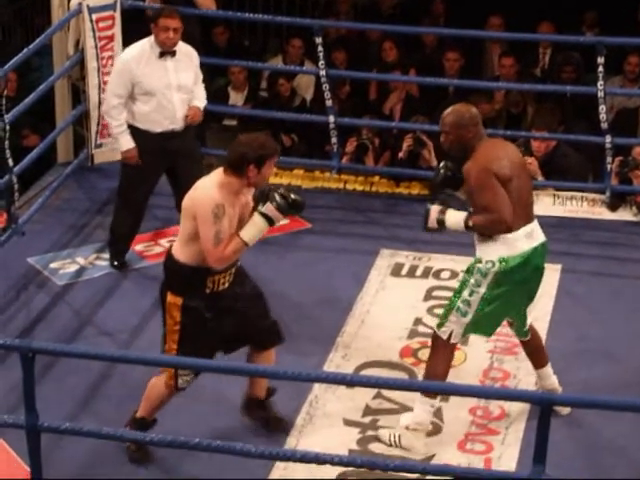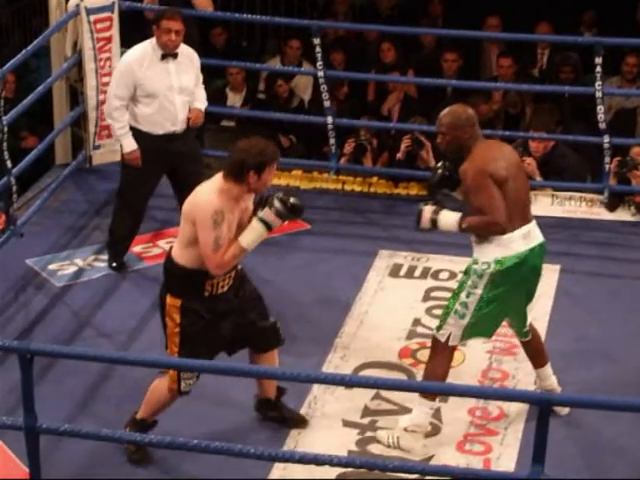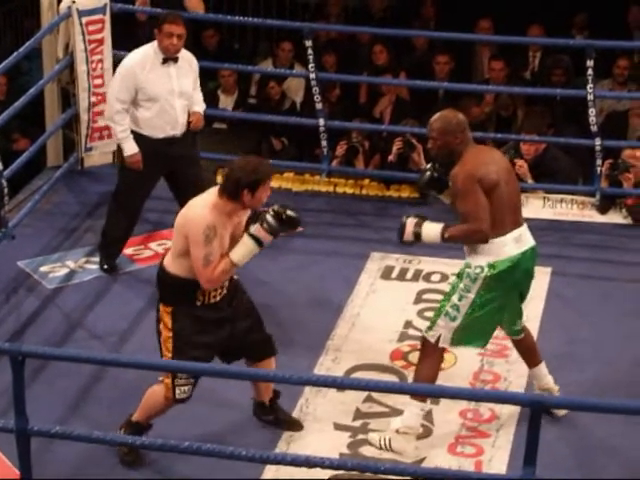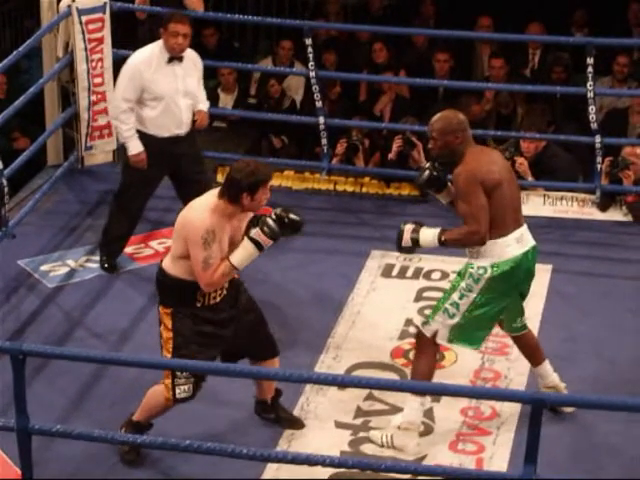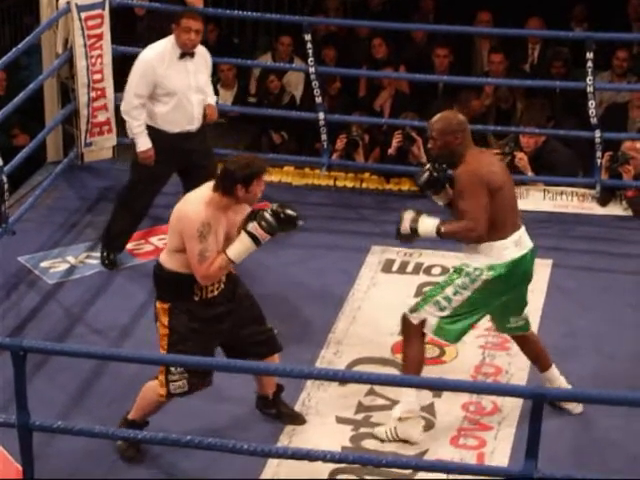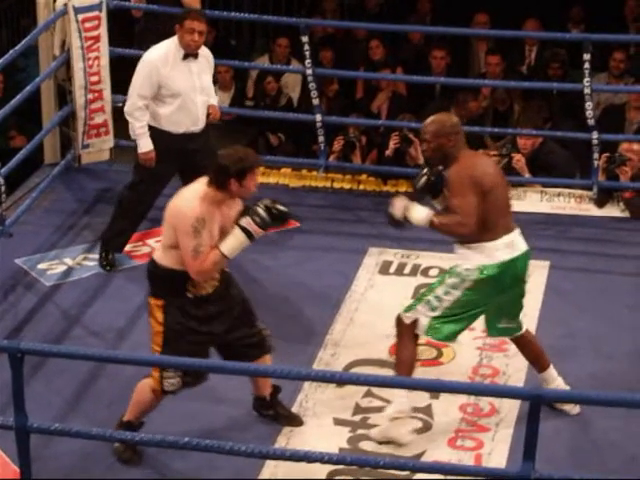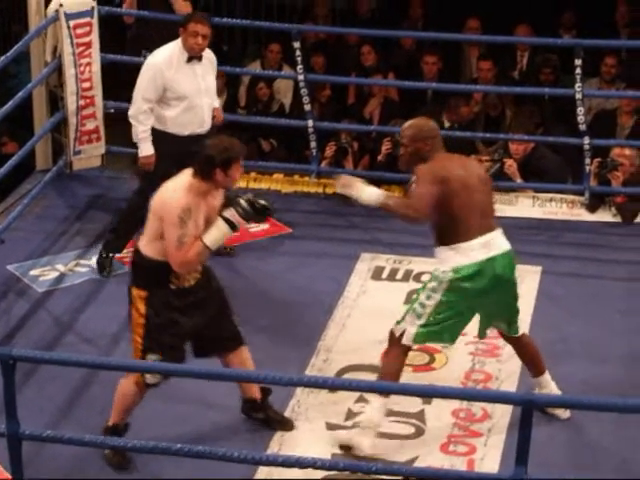
dt=0.2s
person 1, frame 1
left shoulder: (476, 165)
right shoulder: (506, 148)
left elbow: (503, 220)
left wrist: (452, 218)
right wrist: (461, 186)
left hip: (502, 260)
right hip: (532, 247)
left knee: (445, 337)
right knee: (519, 320)
left ankle: (415, 426)
right ankle: (552, 392)
person 1, frame 2
left shoulder: (473, 166)
right shoulder: (503, 150)
left elbow: (496, 222)
left wrist: (444, 219)
right wrist: (457, 188)
left hip: (499, 260)
right hip: (531, 247)
left knee: (444, 339)
right knee: (519, 322)
left ankle: (414, 429)
right ankle: (551, 391)
person 1, frame 3
left shoulder: (464, 171)
right shoulder: (492, 155)
left elbow: (479, 231)
left wrist: (427, 230)
right wrist: (443, 190)
left hip: (492, 264)
right hip: (522, 250)
left knee: (434, 340)
right knee: (512, 323)
left ankle: (405, 431)
right ankle: (549, 391)
person 1, frame 4
left shoulder: (466, 171)
right shoulder: (491, 155)
left elbow: (477, 233)
left wrist: (424, 236)
right wrist: (441, 190)
left hip: (494, 263)
right hip: (522, 250)
left knee: (428, 336)
right knee: (513, 323)
left ankle: (406, 428)
right ankle: (555, 388)
person 1, frame 5
left shoulder: (468, 171)
right shoulder: (486, 159)
left elbow: (475, 230)
left wrist: (424, 225)
right wrist: (441, 192)
left hip: (492, 265)
right hip: (519, 254)
left knee: (414, 324)
right knee: (515, 326)
left ankle: (407, 419)
right ankle: (562, 391)
person 1, frame 6
left shoulder: (460, 172)
right shoulder: (482, 161)
left elbow: (465, 228)
left wrist: (415, 211)
right wrist: (437, 196)
left hip: (484, 266)
right hip: (514, 255)
left knee: (408, 324)
right knee: (512, 329)
left ankle: (397, 418)
right ankle: (560, 392)
person 1, frame 7
left shoulder: (428, 170)
right shoulder: (472, 165)
left elbow: (415, 211)
left wrist: (365, 192)
left hip: (463, 269)
right hip: (500, 256)
left knee: (400, 340)
right knee: (511, 330)
left ankle: (366, 429)
right ankle: (552, 396)
person 2, frame 1
left shoulder: (242, 185)
right shoulder: (211, 198)
right elbow: (219, 258)
left wrist: (271, 208)
right wrist: (264, 219)
left hip: (228, 276)
right hip: (190, 285)
left knee: (265, 336)
right knee: (178, 371)
left ankle: (257, 402)
right ankle: (138, 425)
person 2, frame 2
left shoulder: (242, 190)
right shoulder: (210, 203)
right elbow: (218, 264)
left wrist: (271, 213)
right wrist: (263, 224)
left hip: (229, 279)
right hip: (190, 288)
left knee: (266, 339)
right knee: (181, 376)
left ankle: (269, 403)
right ankle: (138, 425)
person 2, frame 3
left shoulder: (237, 203)
right shoulder: (203, 218)
right elbow: (209, 279)
left wrist: (270, 225)
right wrist: (255, 239)
left hip: (223, 288)
right hip: (184, 297)
left knee: (262, 348)
right knee: (177, 386)
left ankle: (266, 406)
right ankle: (132, 428)
person 2, frame 4
left shoulder: (238, 204)
right shoulder: (202, 221)
left elbow: (240, 239)
right elbow: (209, 282)
left wrist: (274, 225)
right wrist: (257, 241)
left hip: (225, 288)
right hip: (185, 298)
left knee: (266, 349)
right knee: (180, 388)
left ankle: (268, 405)
right ankle: (133, 427)
person 2, frame 5
left shoulder: (235, 198)
right shoulder: (197, 214)
left elbow: (235, 234)
right elbow: (206, 274)
left wrist: (270, 220)
right wrist: (253, 235)
left hip: (222, 283)
right hip: (182, 294)
left knee: (265, 344)
right knee: (176, 382)
left ankle: (269, 400)
right ankle: (130, 424)
person 2, frame 6
left shoulder: (228, 194)
right shoulder: (191, 209)
right elbow: (199, 270)
left wrist: (262, 217)
right wrist: (246, 231)
left hip: (215, 282)
right hip: (176, 292)
left knee: (255, 344)
right knee: (167, 378)
left ankle: (266, 401)
right ankle: (126, 427)
person 2, frame 7
left shoulder: (211, 186)
right shoulder: (177, 201)
right elbow: (182, 262)
left wrist: (243, 212)
right wrist: (228, 223)
left hip: (194, 275)
right hip: (158, 284)
left knee: (231, 340)
right knee: (148, 370)
left ankle: (256, 403)
right ankle: (112, 431)
person 3, frame 1
left shoulder: (189, 54)
right shoulder: (131, 58)
left elbow: (197, 85)
right elbow: (113, 102)
left wrist: (198, 105)
right wrist: (125, 142)
left hip: (183, 137)
right hip: (145, 141)
right knee: (132, 198)
right ankle: (117, 250)
person 3, frame 2
left shoulder: (190, 56)
right shoulder: (134, 60)
left elbow: (197, 87)
right elbow: (115, 104)
left wrist: (199, 107)
right wrist: (128, 144)
left hip: (184, 138)
right hip: (146, 142)
right knee: (132, 200)
right ankle: (116, 251)
person 3, frame 3
left shoulder: (189, 61)
right shoulder: (135, 63)
right elbow: (116, 108)
left wrist: (197, 110)
right wrist: (129, 147)
left hip: (181, 142)
right hip: (145, 145)
left knee: (196, 195)
right knee: (127, 202)
right ankle: (108, 253)
person 3, frame 4
left shoulder: (194, 60)
right shoulder: (140, 62)
right elbow: (121, 107)
left wrist: (201, 108)
right wrist: (133, 146)
left hip: (184, 140)
right hip: (150, 144)
left knee: (200, 192)
right knee: (130, 200)
right ankle: (109, 251)
person 3, frame 5
left shoulder: (203, 55)
right shoulder: (152, 58)
right elbow: (132, 103)
left wrist: (210, 103)
right wrist: (142, 142)
left hip: (195, 136)
right hip: (160, 140)
right knee: (137, 195)
right ankle: (111, 246)
person 3, frame 6
left shoulder: (206, 56)
right shoulder: (156, 59)
right elbow: (135, 104)
left wrist: (212, 103)
right wrist: (144, 144)
left hip: (197, 137)
right hip: (163, 140)
right knee: (140, 195)
right ankle: (110, 245)
person 3, frame 7
left shoulder: (209, 59)
right shoulder: (160, 61)
right elbow: (140, 107)
left wrist: (215, 106)
right wrist: (145, 148)
left hip: (199, 139)
right hip: (167, 142)
right knee: (147, 197)
right ankle: (111, 247)
